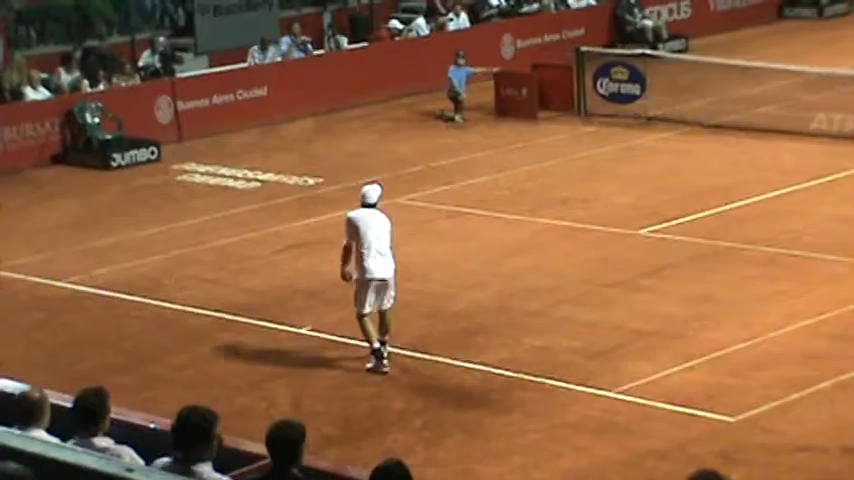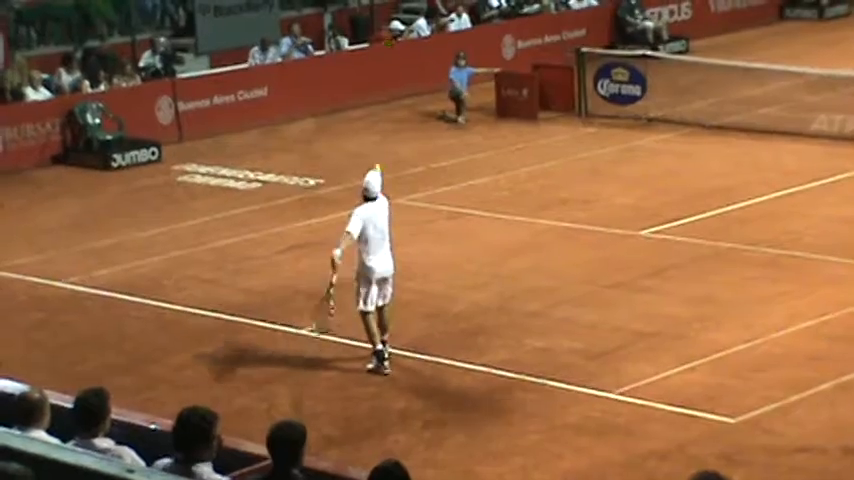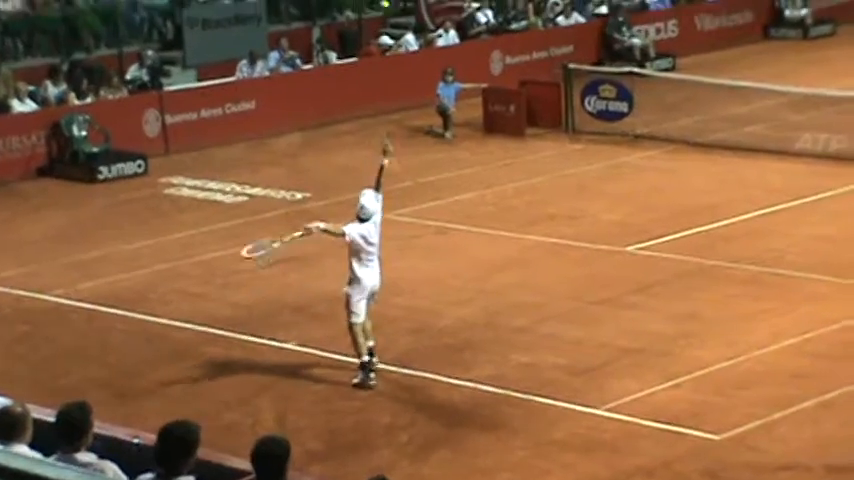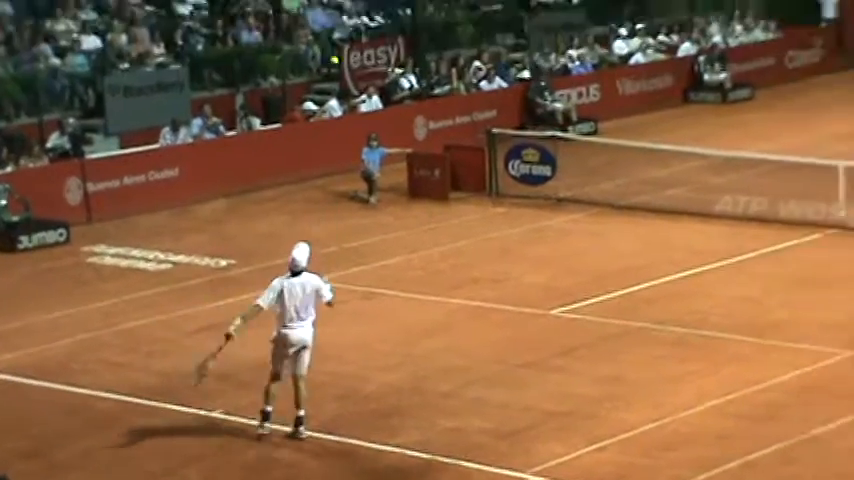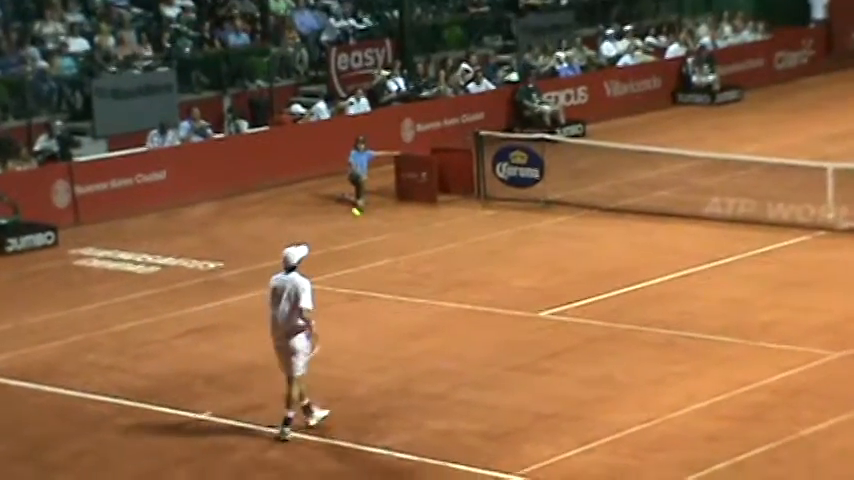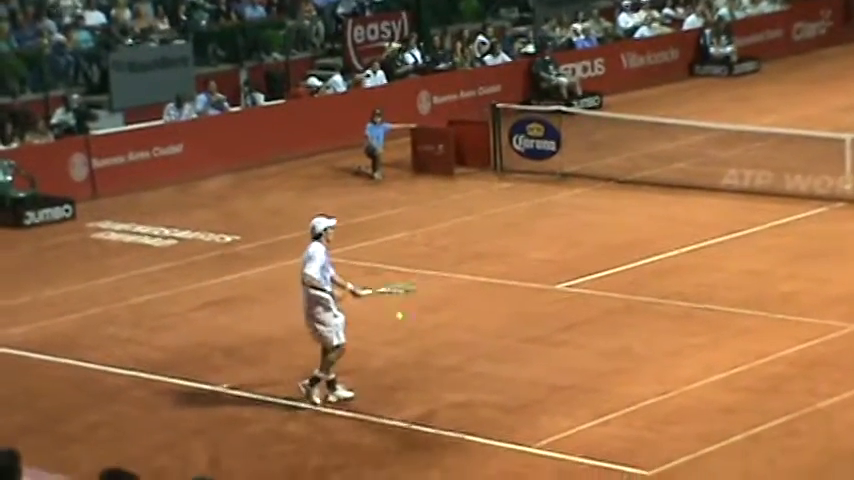
dt=0.4s
person 1, frame 1
left shoulder: (353, 217)
right shoulder: (384, 219)
left elbow: (348, 246)
left wrist: (344, 268)
left hip: (369, 272)
right hip: (387, 270)
left knee: (362, 314)
right knee: (384, 310)
left ankle: (379, 358)
right ankle: (383, 350)
person 1, frame 2
left shoulder: (360, 212)
right shoulder: (383, 203)
left elbow: (350, 234)
right elbow: (379, 193)
left wrist: (337, 252)
right wrist: (378, 174)
left hip: (369, 269)
right hip: (387, 266)
left knee: (367, 313)
right knee: (382, 308)
left ankle: (381, 359)
right ankle: (384, 349)
person 1, frame 3
left shoulder: (355, 229)
right shoulder: (376, 218)
left elbow: (340, 230)
right elbow: (377, 190)
left wrist: (320, 226)
right wrist: (384, 161)
left hip: (360, 282)
right hip: (374, 279)
left knee: (355, 326)
right knee: (364, 320)
left ankle: (366, 372)
right ankle: (370, 360)
person 1, frame 4
left shoulder: (280, 283)
right shoulder: (314, 281)
left elbow: (258, 306)
right elbow: (330, 301)
left wrist: (236, 325)
right wrist: (327, 291)
left hip: (285, 336)
right hip: (305, 335)
left knee: (275, 377)
right knee: (299, 379)
left ankle: (265, 420)
right ankle: (300, 425)
person 1, frame 5
left shoulder: (275, 281)
right shoulder: (302, 283)
right elbow: (304, 313)
right wrist: (312, 334)
left hip: (279, 336)
right hip: (295, 337)
left knee: (294, 377)
right knee: (295, 380)
left ankle: (310, 412)
right ankle: (286, 427)
person 1, frame 6
left shoulder: (319, 250)
right shoulder: (317, 252)
left elbow: (331, 275)
right elbow: (306, 279)
left wrist: (352, 288)
right wrist: (330, 291)
left hip: (320, 306)
right hip: (321, 307)
left knee: (328, 347)
right knee: (339, 347)
left ankle: (333, 388)
right ankle: (312, 383)
